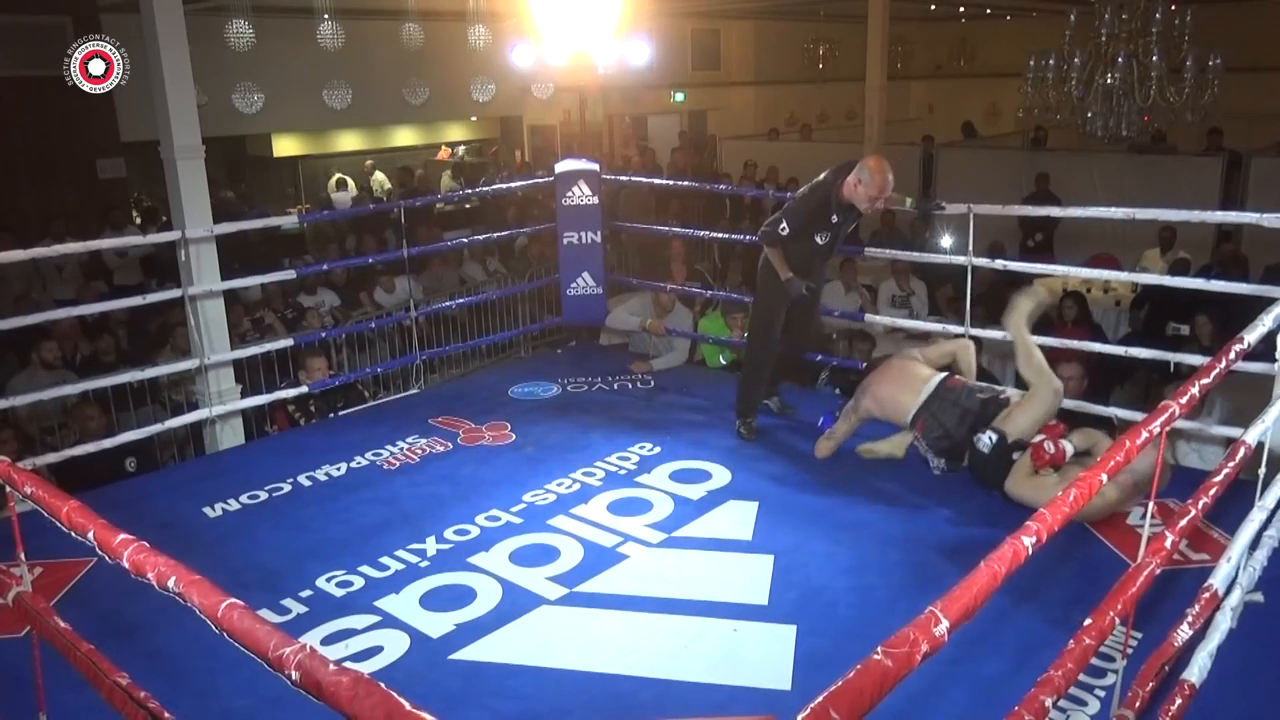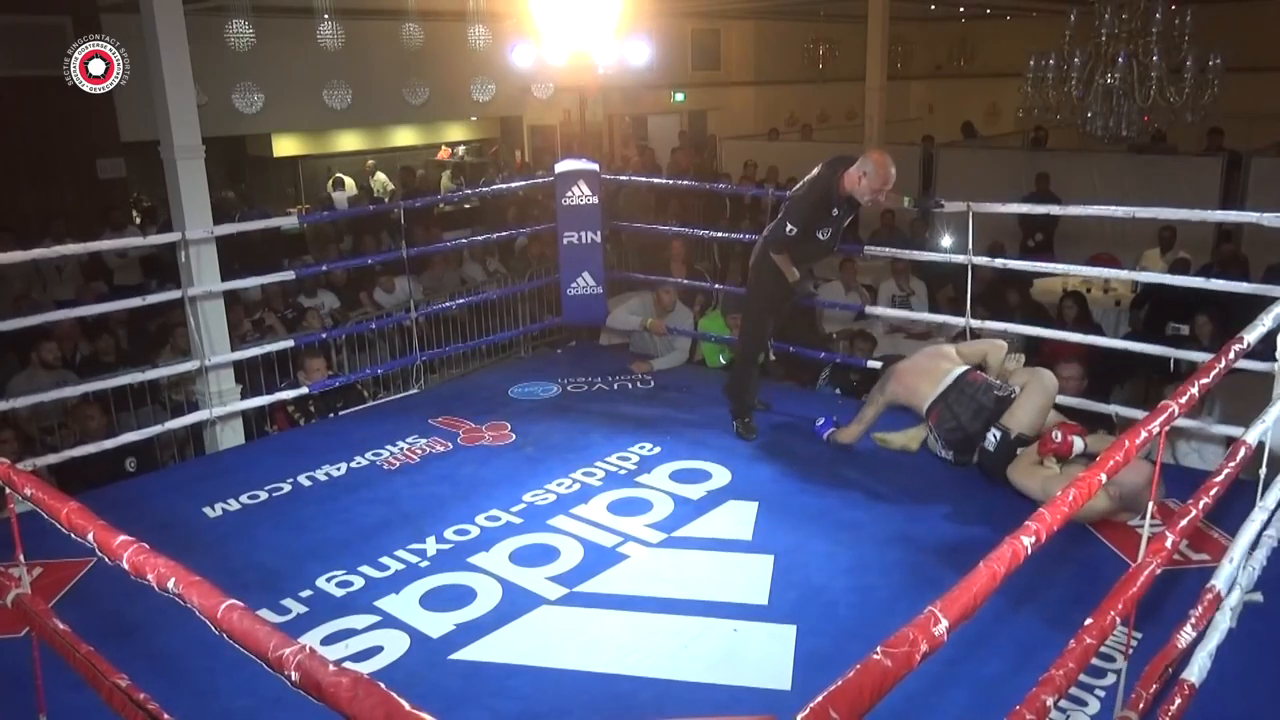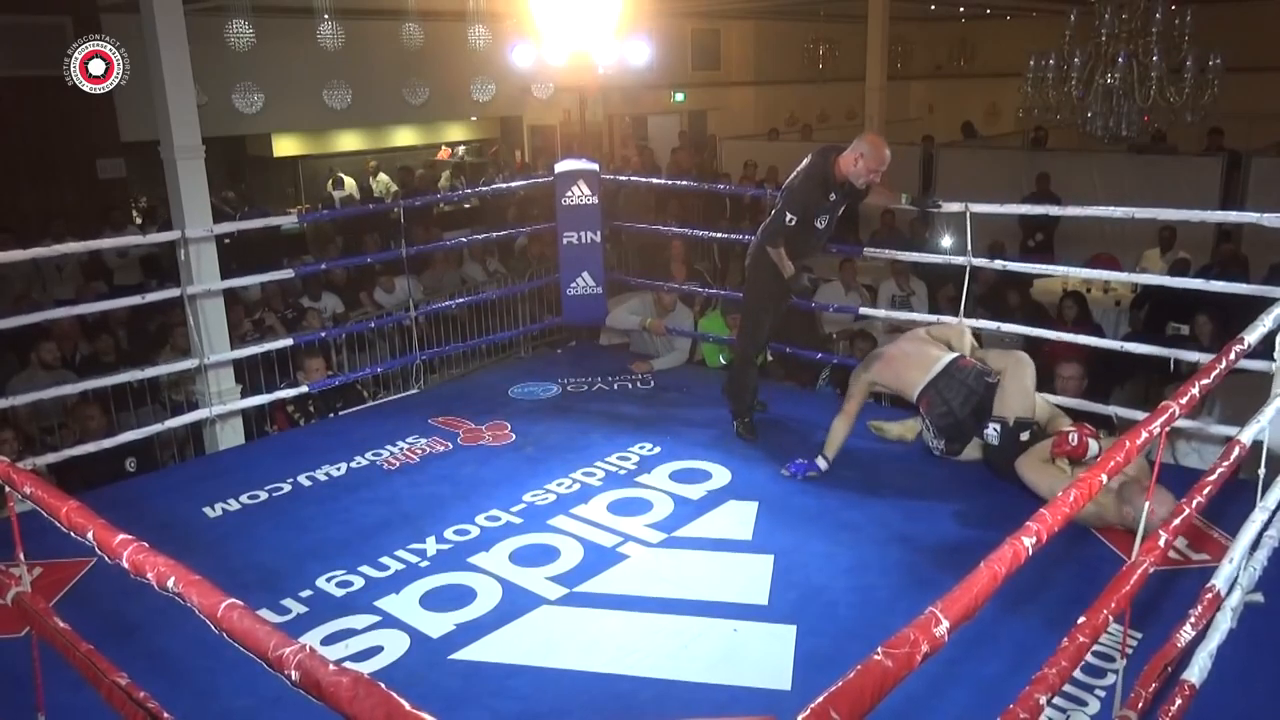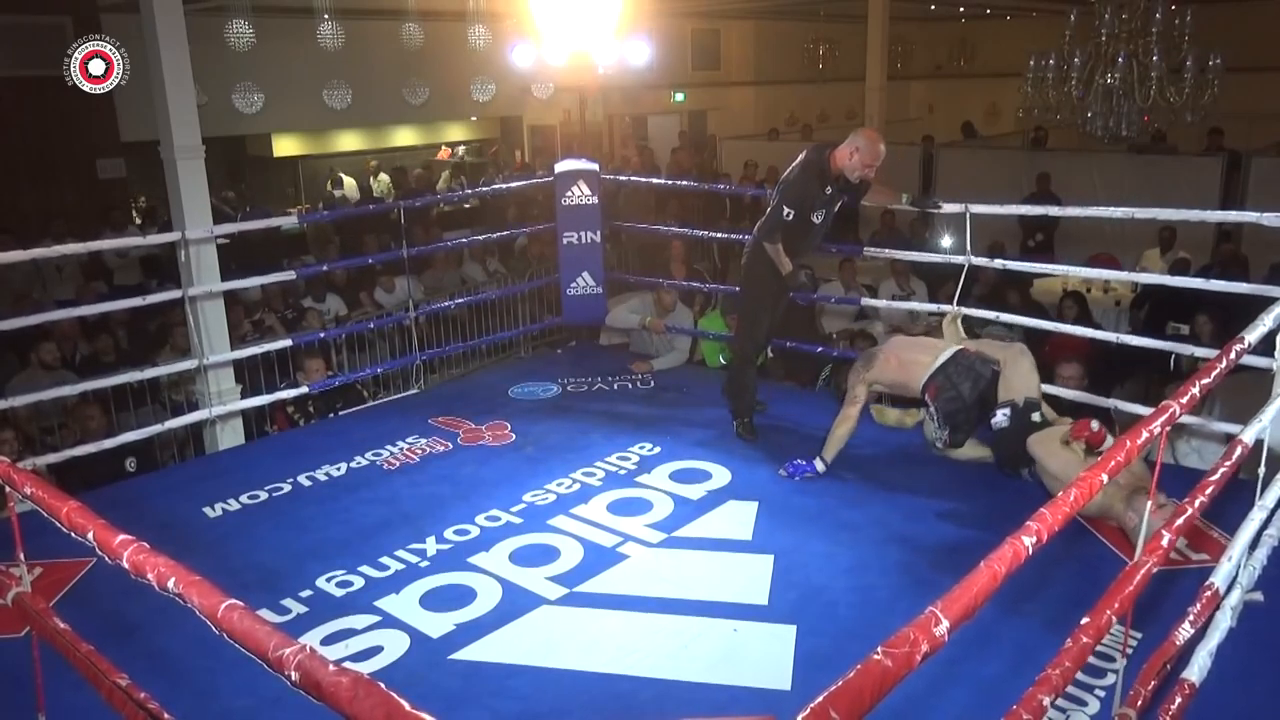
dt=0.5s
person 1, frame 1
left shoulder: (860, 178)
right shoulder: (811, 202)
left elbow: (879, 198)
right elbow: (768, 237)
left wrist: (913, 205)
right wrist: (787, 279)
left hip: (813, 267)
right hip: (781, 267)
left knee: (801, 337)
right knee: (764, 341)
left ankle: (767, 391)
right ankle: (746, 413)
person 1, frame 2
left shoulder: (850, 171)
right shoulder: (812, 197)
left elbow: (867, 199)
right elbow: (775, 243)
right wrist: (796, 280)
left hip: (797, 264)
right hip: (773, 263)
left knee: (767, 333)
right knee: (755, 336)
left ankle: (741, 392)
right ankle: (741, 411)
person 1, frame 3
left shoulder: (844, 173)
right shoulder: (809, 184)
left elbow: (864, 193)
right elbow: (771, 237)
left wrist: (906, 200)
right wrist: (791, 276)
left hip: (792, 260)
right hip: (769, 260)
left knee: (766, 332)
right knee: (754, 335)
left ankle: (740, 391)
right ankle: (741, 411)
person 1, frame 4
left shoulder: (841, 172)
right shoulder: (804, 178)
left elbow: (865, 191)
right elbow: (769, 232)
left wrist: (907, 200)
right wrist: (789, 273)
left hip: (787, 261)
right hip: (765, 259)
left knee: (765, 333)
right knee: (751, 334)
left ankle: (739, 392)
right ankle: (741, 411)
person 2, frame 1
left shoulder: (863, 397)
right shoulder: (909, 359)
left elbow: (822, 450)
right elbow: (963, 347)
left wrist: (831, 430)
right knee: (1049, 387)
person 2, frame 2
left shoulder: (889, 379)
right shoulder: (943, 350)
left elbow: (850, 434)
right elbow: (998, 348)
left wrist: (831, 431)
right hip: (978, 394)
person 2, frame 3
left shoulder: (867, 370)
right shoulder: (920, 334)
left elbow: (845, 417)
right elbow: (961, 333)
left wrist: (820, 463)
left hip: (941, 406)
right hip: (966, 376)
person 2, frame 4
left shoulder: (860, 370)
right shoulder: (900, 341)
left elbow: (848, 418)
left wrist: (820, 463)
left hip: (950, 391)
right hip: (974, 367)
left knee: (942, 442)
